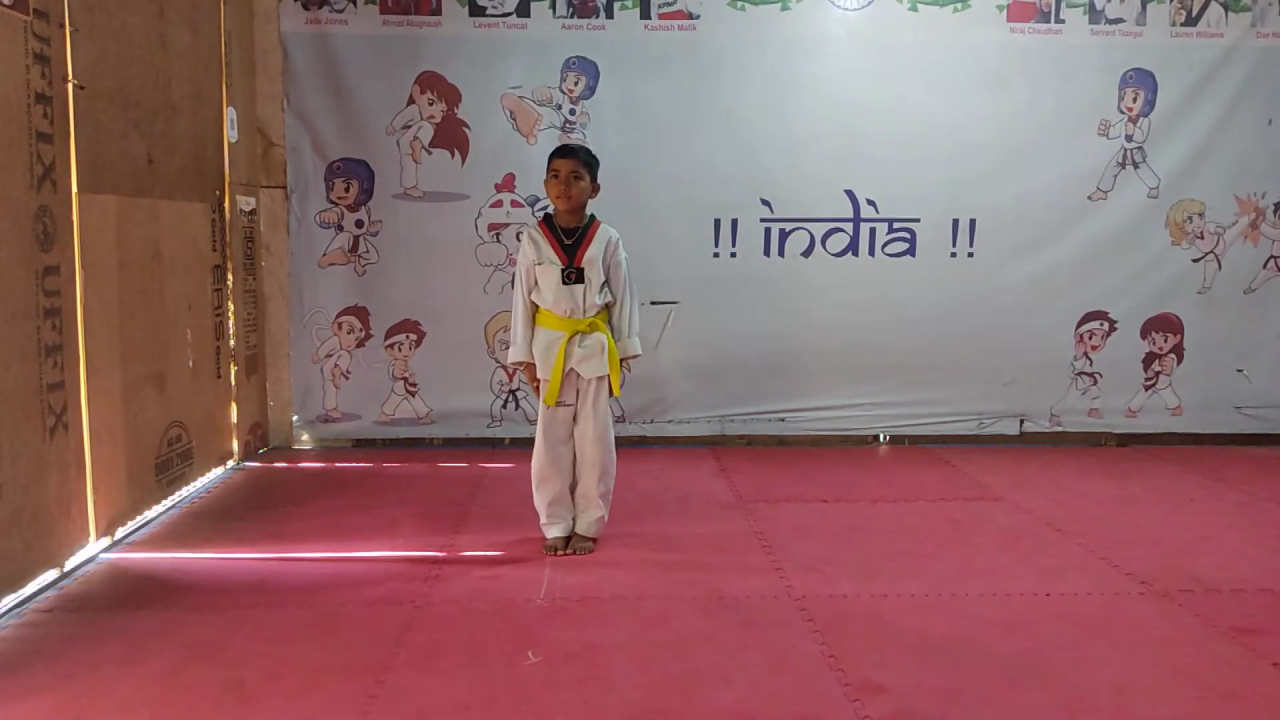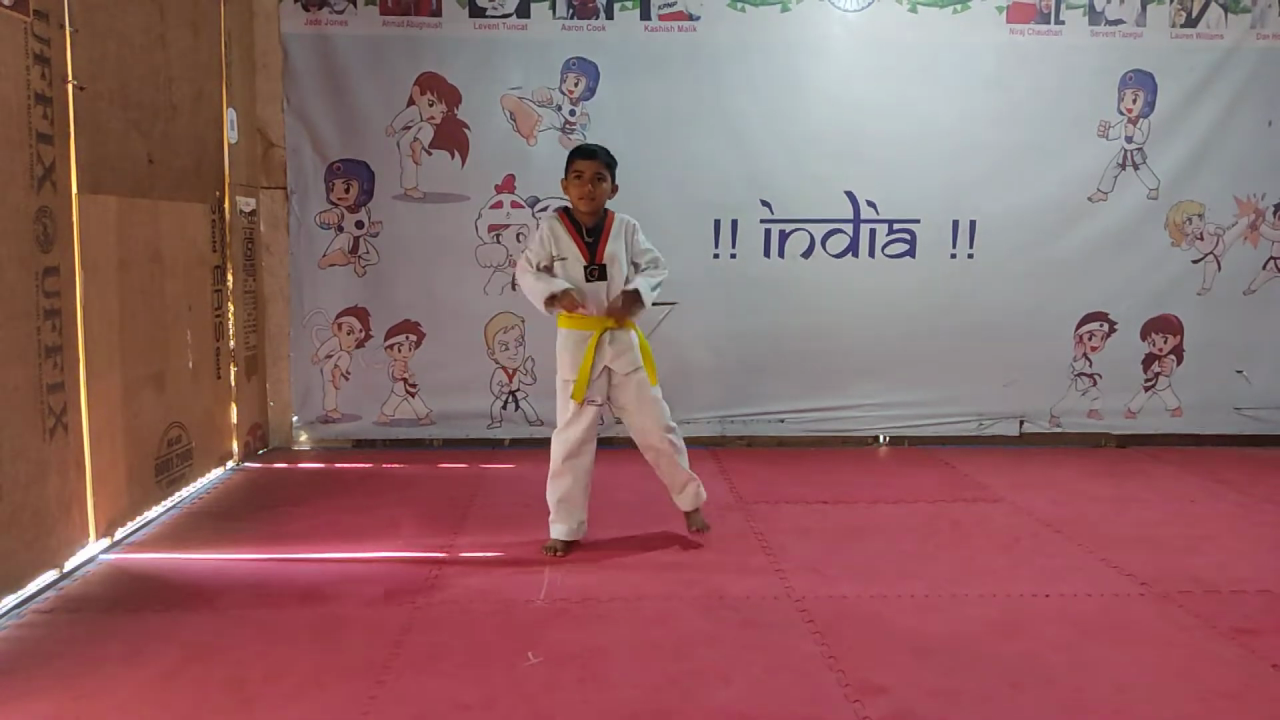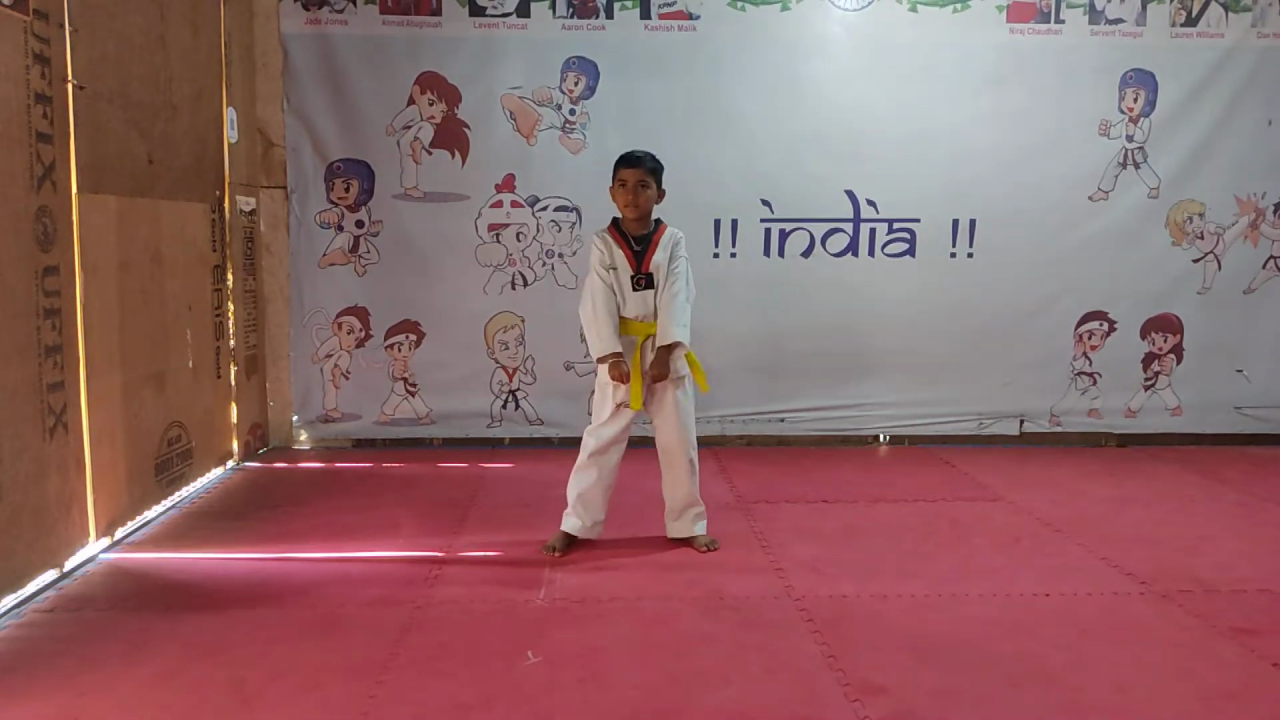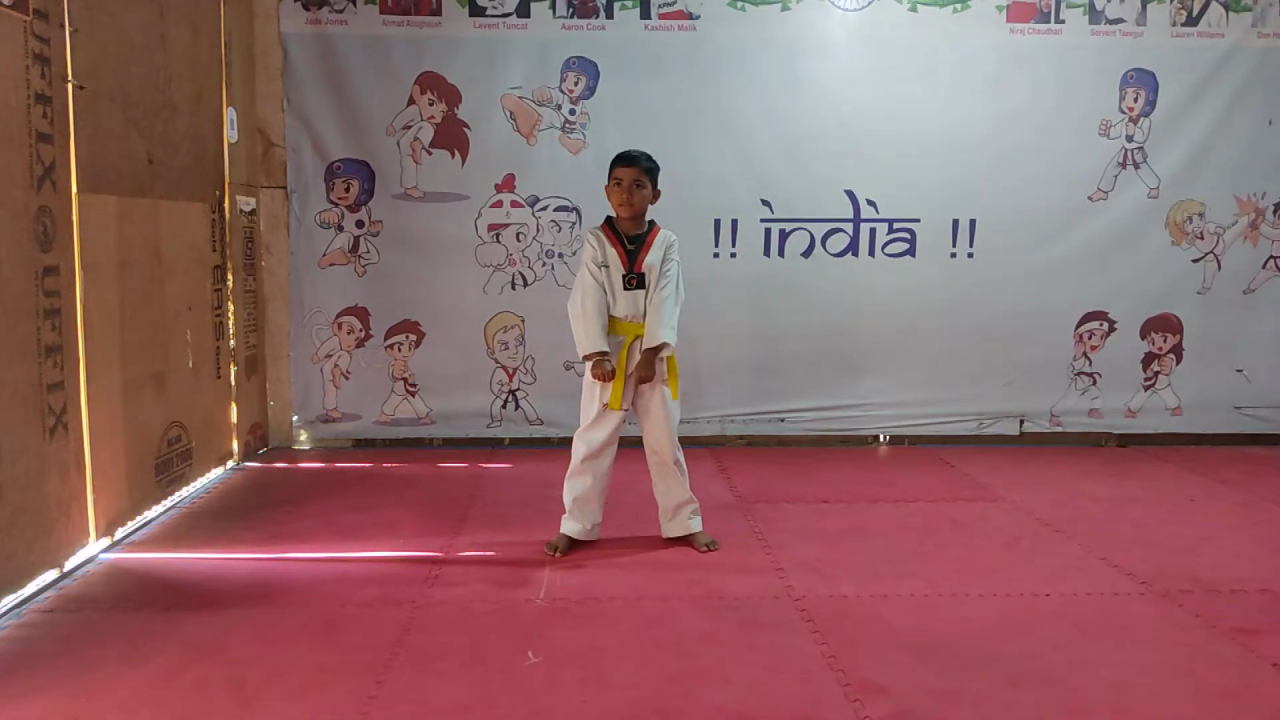
dt=0.5s
person 1, frame 1
left shoulder: (607, 240)
right shoulder: (533, 239)
left elbow: (623, 299)
right elbow: (523, 300)
left wrist: (622, 355)
right wrist: (526, 357)
left hip: (594, 346)
right hip: (551, 346)
left knee: (594, 439)
right knee: (552, 439)
left ankle: (588, 526)
right ankle: (556, 526)
person 1, frame 2
left shoulder: (625, 228)
right shoulder: (552, 230)
left elbow: (655, 265)
right elbow: (526, 270)
left wrist: (634, 293)
right wrist: (556, 294)
left hip: (622, 340)
right hip: (578, 344)
left knee: (656, 426)
right knee: (573, 439)
left ankle: (688, 500)
right ankle: (565, 528)
person 1, frame 3
left shoulder: (673, 241)
right shoulder: (603, 244)
left elbow: (676, 300)
right elbow: (597, 305)
left wrist: (665, 352)
right wrist: (613, 356)
left hip: (666, 352)
right hip: (621, 351)
left knee: (679, 441)
right knee: (601, 439)
left ankle: (688, 524)
right ankle: (575, 524)
person 1, frame 4
left shoulder: (665, 243)
right shoulder: (596, 241)
left elbow: (665, 304)
right elbow: (586, 303)
left wrist: (651, 354)
right wrist: (597, 355)
left hip: (653, 353)
right hip: (608, 352)
left knee: (664, 440)
right knee: (593, 441)
left ankle: (684, 522)
right ankle: (576, 525)
